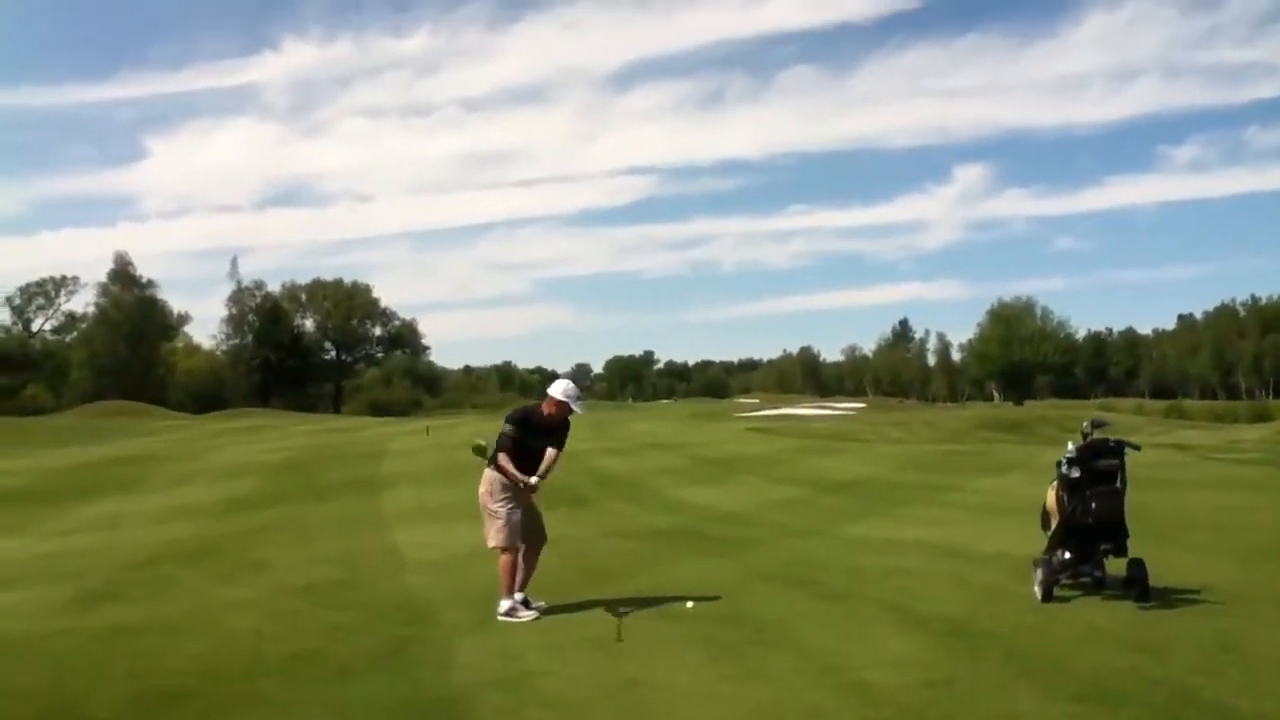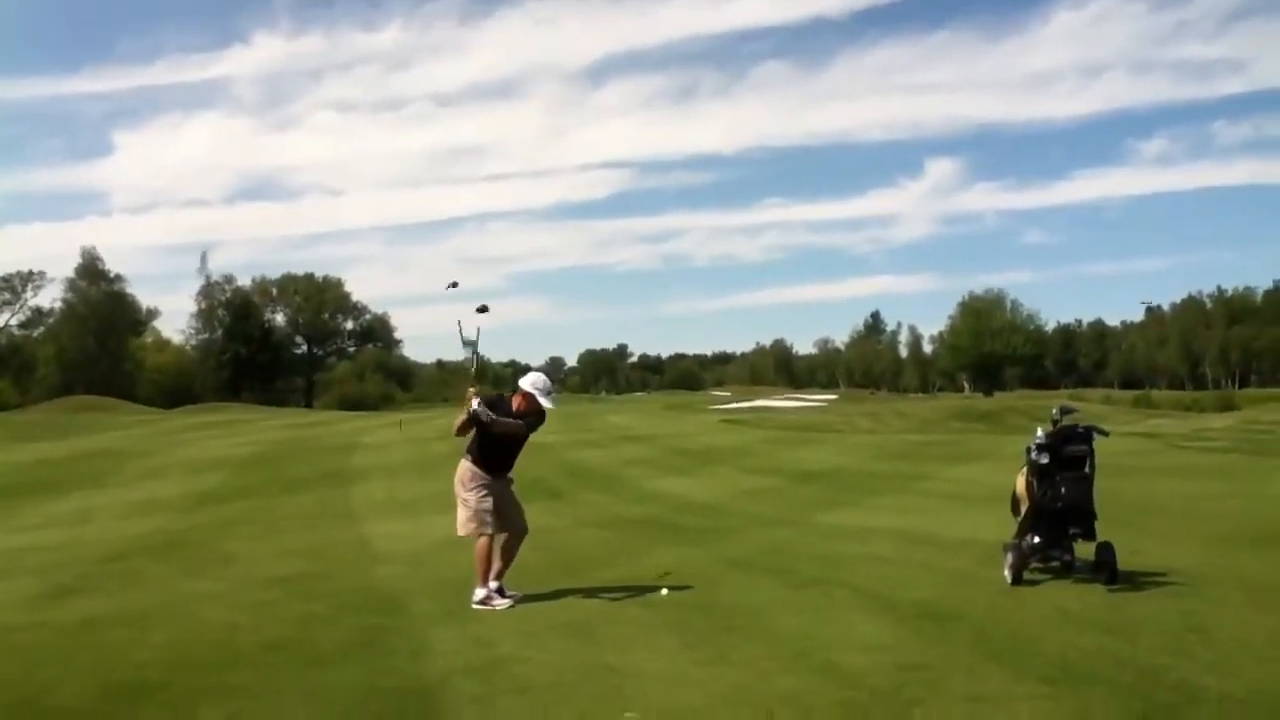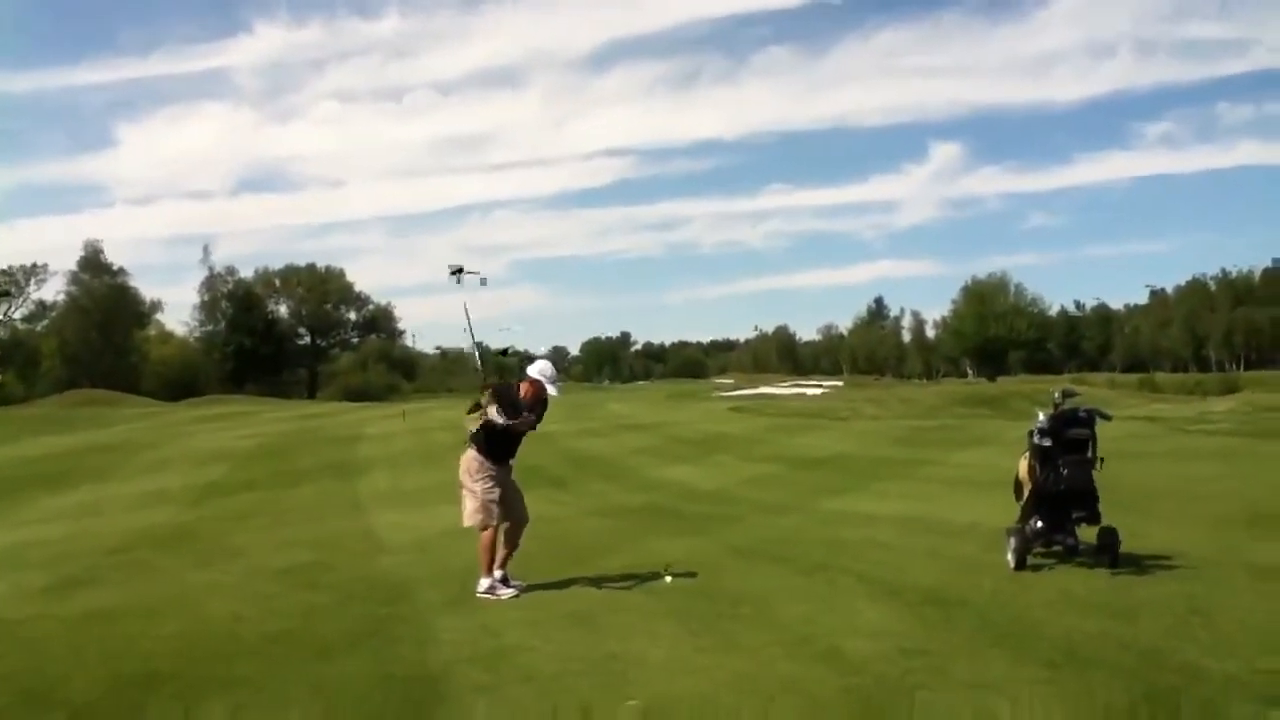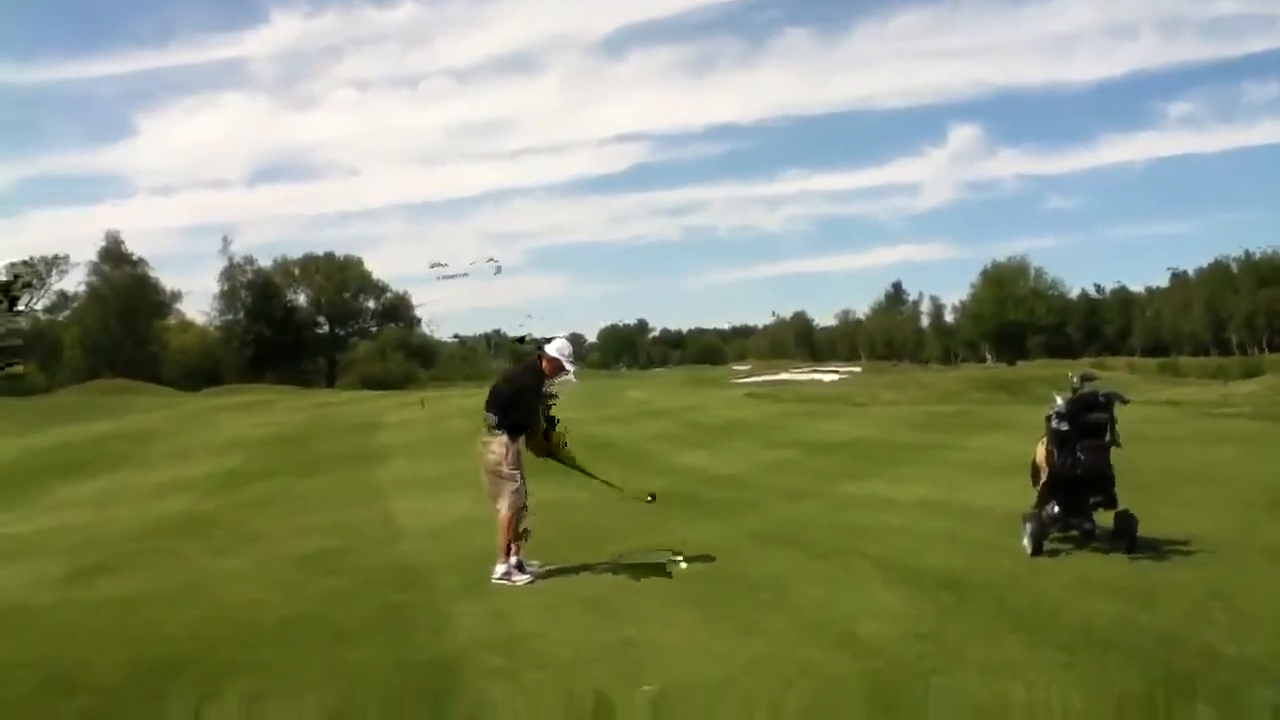
dt=0.4s
person 1, frame 1
left shoulder: (561, 425)
right shoulder: (520, 416)
left elbow: (553, 453)
right elbow: (501, 456)
left wrist: (538, 478)
right wrist: (520, 478)
left hip: (521, 485)
right hip: (499, 483)
left knee: (536, 540)
right knee: (510, 543)
left ankle: (519, 595)
right ankle: (506, 605)
person 1, frame 2
left shoulder: (536, 416)
right shoulder: (491, 402)
left elbow: (516, 427)
right elbow: (458, 431)
left wrist: (489, 418)
right wrist: (470, 410)
left hip: (500, 477)
right hip: (474, 473)
left knee: (517, 530)
right knee: (485, 531)
left ankle: (495, 583)
right ankle: (481, 593)
person 1, frame 3
left shoulder: (539, 403)
right shoulder: (496, 393)
left elbow: (527, 424)
right elbow: (469, 427)
left wrist: (507, 423)
right wrist: (485, 415)
left hip: (501, 464)
right hip: (478, 461)
left knee: (518, 520)
right knee: (489, 521)
left ankle: (499, 573)
right ankle: (486, 582)
person 1, frame 4
left shoulder: (531, 372)
right shoulder: (529, 378)
left elbow: (528, 416)
right elbow: (531, 423)
left hip: (502, 439)
right hip: (500, 441)
left knee: (515, 502)
right knee: (511, 503)
left ankle: (514, 559)
right ankle: (502, 568)
